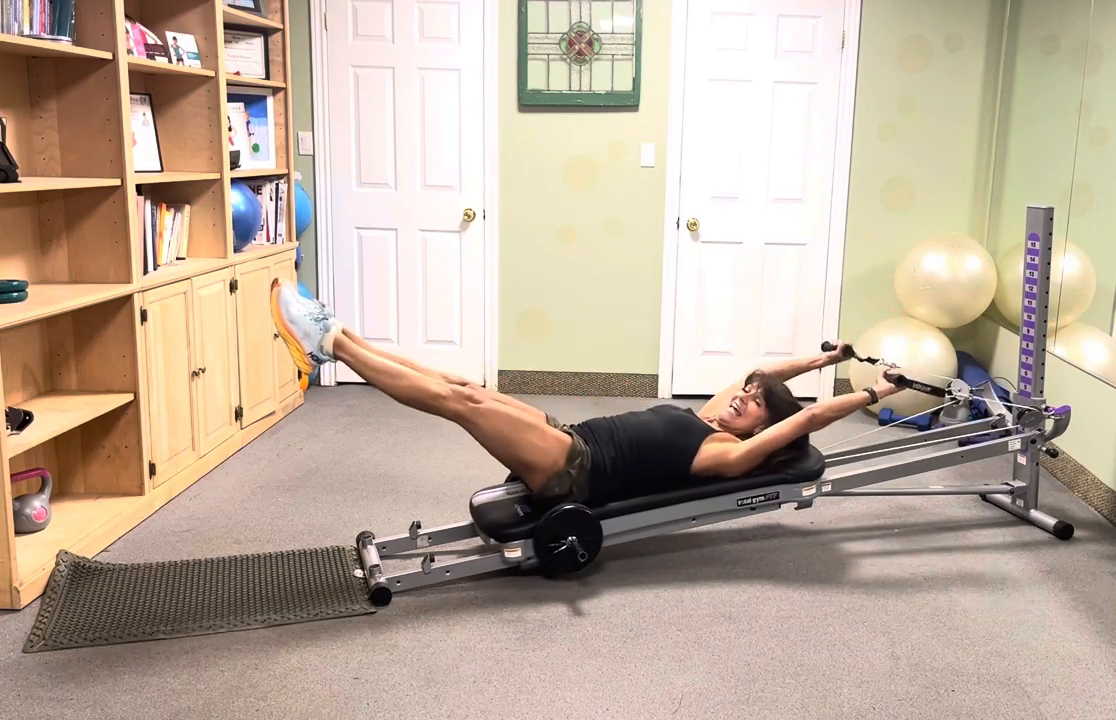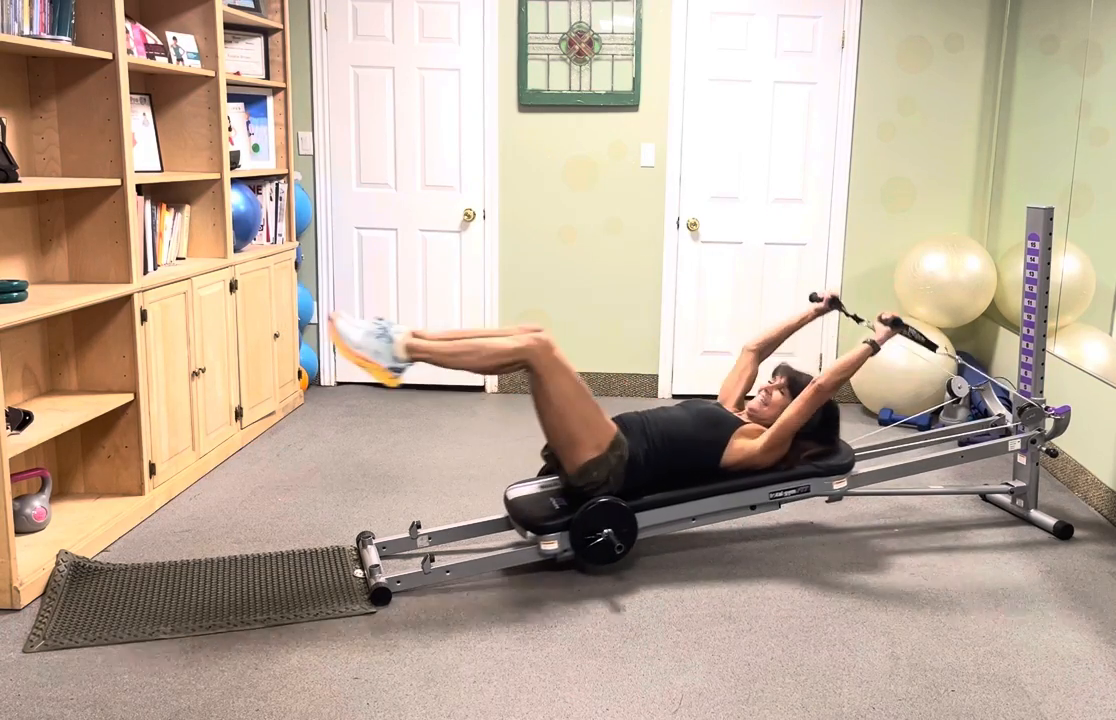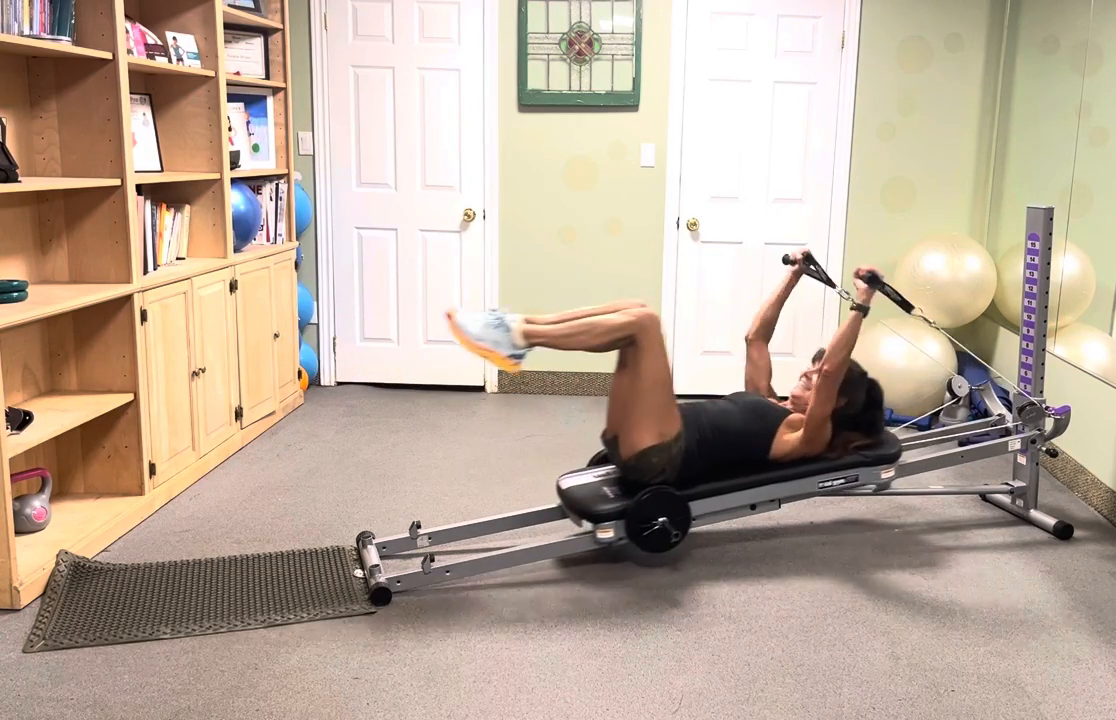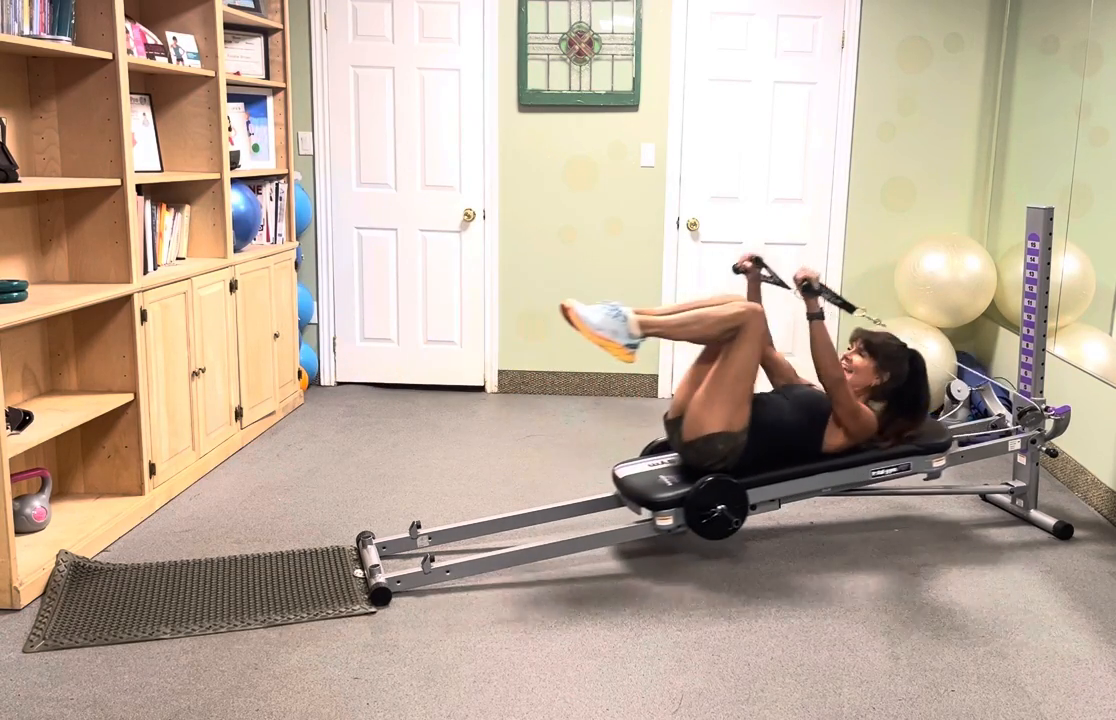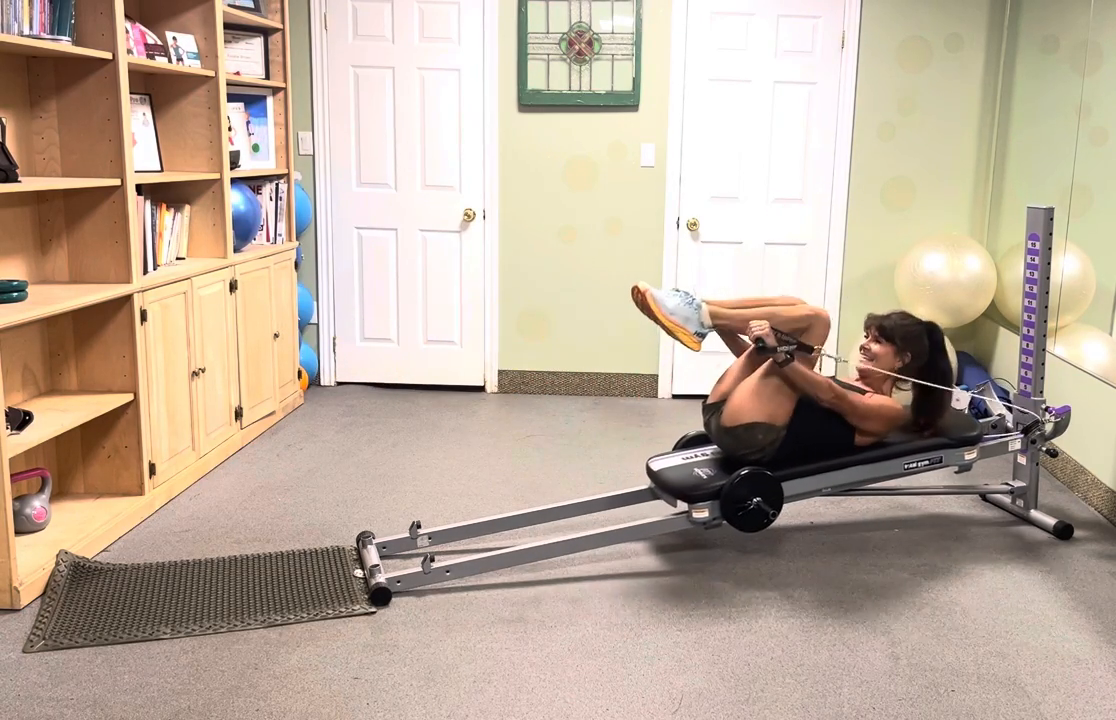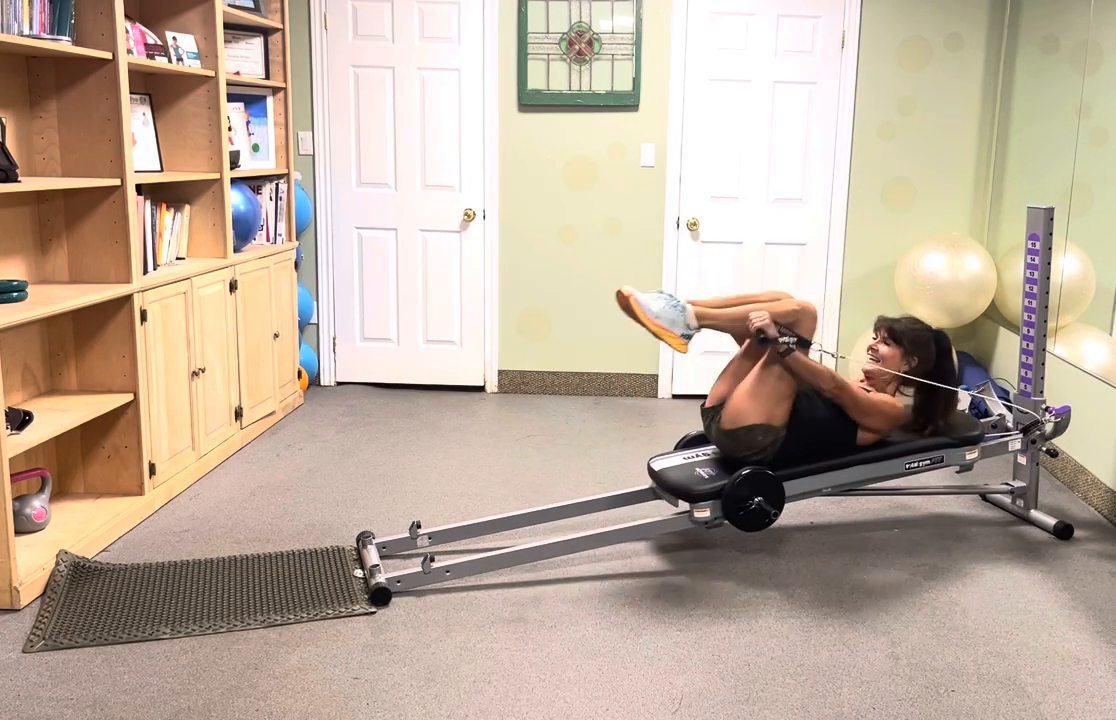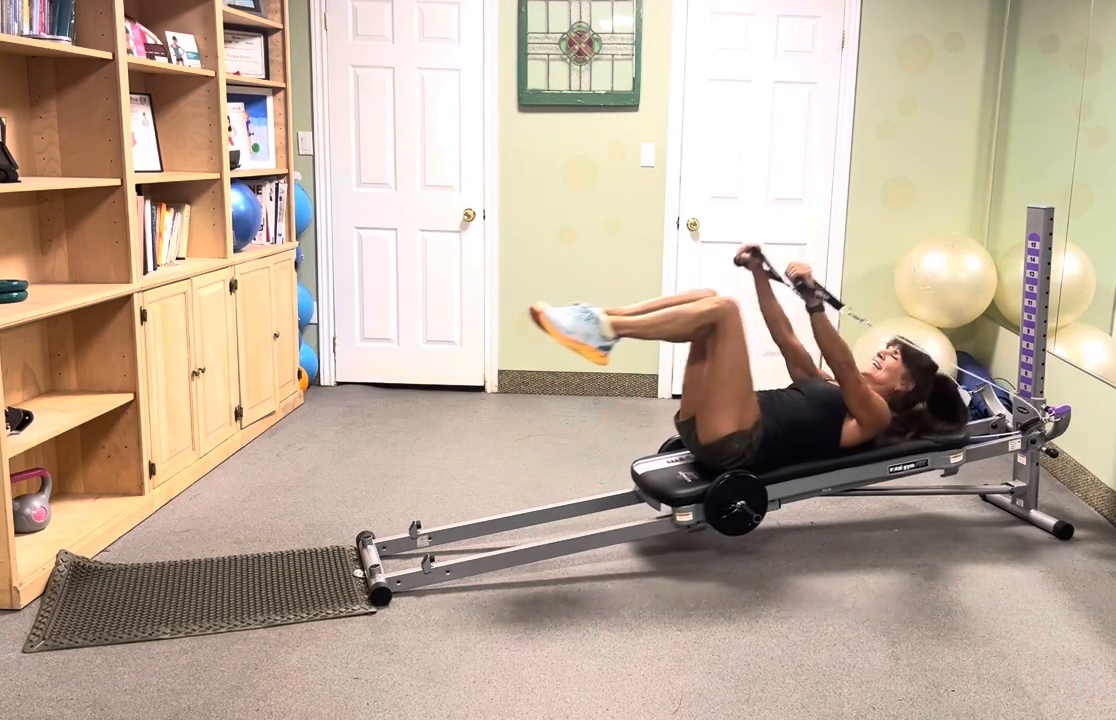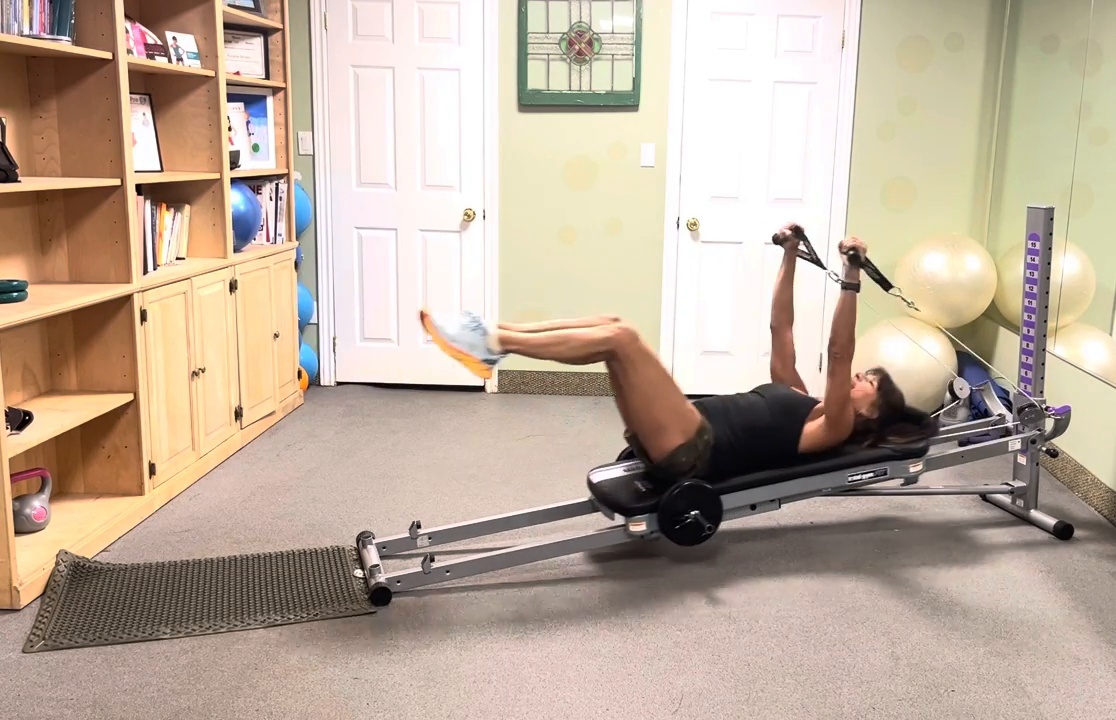
dt=0.3s
person 1, frame 1
left shoulder: (734, 454)
right shoulder: (707, 422)
left elbow: (807, 417)
right elbow: (759, 373)
left wrist: (872, 392)
right wrist: (826, 358)
left hip: (578, 473)
right hip: (574, 444)
left knee: (462, 398)
right knee: (463, 386)
left ankle: (331, 343)
right ankle: (335, 338)
person 1, frame 2
left shoulder: (763, 446)
right shoulder: (730, 413)
left elbow: (818, 388)
right elbow: (754, 349)
left wrist: (872, 344)
right wrist: (814, 312)
left hip: (608, 467)
right hip: (605, 446)
left knee: (536, 347)
right knee: (530, 336)
left ankle: (401, 349)
right ankle: (403, 341)
person 1, frame 3
left shoulder: (813, 436)
right shoulder: (769, 403)
left elbow: (836, 370)
right elbow: (757, 337)
left wrist: (859, 307)
right wrist: (792, 279)
left hip: (659, 458)
right hip: (633, 445)
left knee: (643, 319)
right knee: (635, 314)
left ankle: (520, 337)
right ankle: (520, 328)
person 1, frame 4
left shoulder: (860, 422)
right shoulder: (810, 395)
left elbow: (832, 377)
right elbow: (764, 346)
left wrist: (814, 311)
right wrist: (754, 281)
left hip: (719, 446)
right hip: (689, 429)
left knee: (749, 314)
right knee: (733, 307)
left ankle: (634, 326)
right ankle: (631, 322)
person 1, frame 5
left shoulder: (888, 412)
right shoulder: (847, 386)
left elbow: (830, 396)
right elbow: (762, 370)
left wrist: (777, 354)
right wrist: (723, 329)
left hip: (752, 436)
right hip: (724, 417)
left knee: (815, 318)
right knee: (793, 308)
left ankle: (703, 316)
right ankle: (703, 317)
person 1, frame 6
left shoulder: (889, 411)
right shoulder: (851, 388)
left elbow: (834, 388)
left wrist: (778, 343)
left hip: (752, 436)
right hip: (724, 420)
left knee: (801, 312)
right knee: (782, 303)
left ankle: (688, 318)
right ankle: (686, 316)
person 1, frame 7
left shoulder: (874, 418)
right shoulder: (829, 390)
left elbow: (844, 362)
right elbow: (785, 337)
left wrist: (812, 300)
right wrist: (760, 275)
left hip: (739, 444)
right hip: (703, 430)
left knee: (723, 309)
right knee: (706, 299)
left ankle: (605, 331)
right ankle: (601, 322)
person 1, frame 8
left shoulder: (834, 429)
right shoulder: (795, 396)
left elbow: (840, 352)
right elbow: (780, 326)
left wrist: (850, 278)
right wrist: (788, 258)
left hip: (691, 452)
right hip: (669, 438)
left knee: (620, 336)
right knee: (611, 326)
left ankle: (495, 344)
right ankle: (496, 336)
